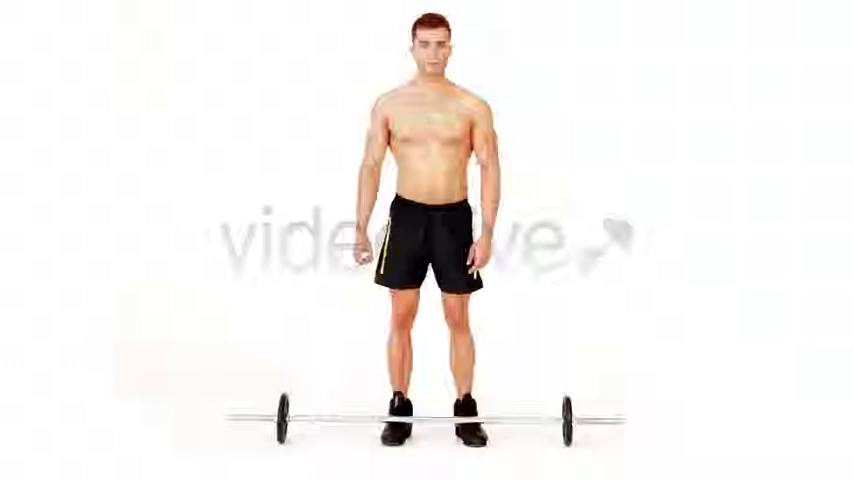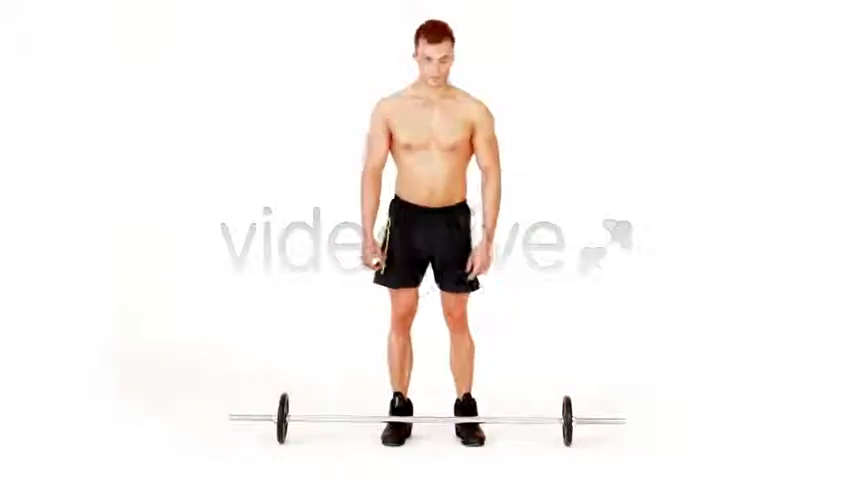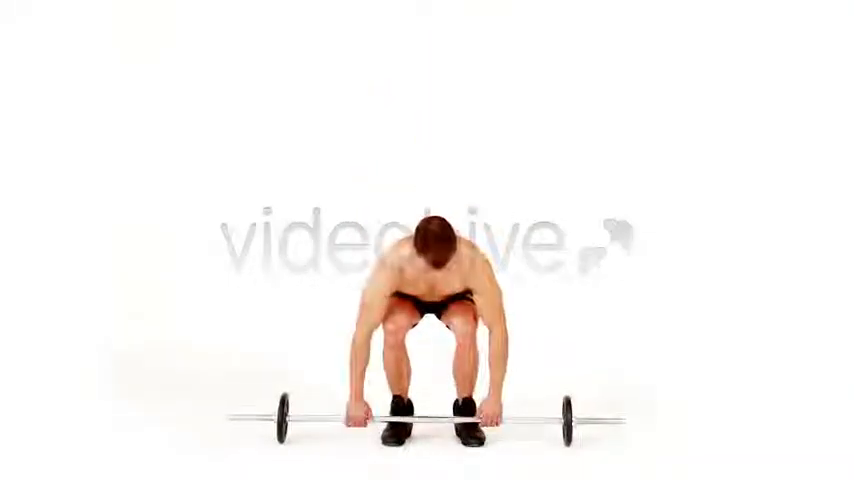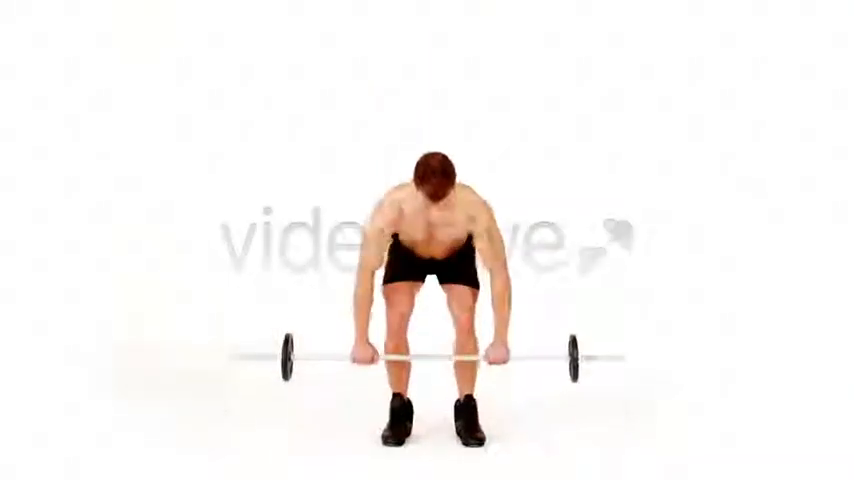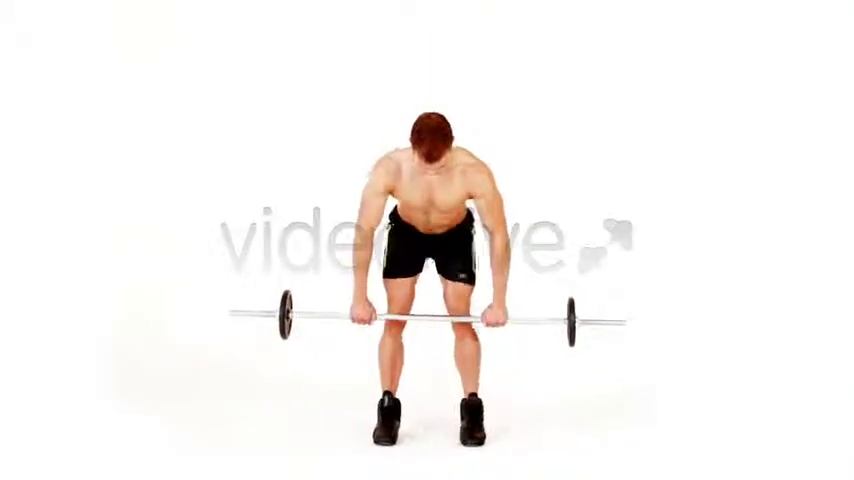
dt=1s
person 1, frame 1
left shoulder: (473, 107)
right shoulder: (388, 104)
left elbow: (490, 170)
right elbow: (370, 167)
left wrist: (486, 233)
right wrist: (360, 230)
left hip: (455, 219)
right hip: (407, 216)
left knee: (458, 319)
right knee: (401, 318)
left ankle: (466, 409)
right ankle: (399, 408)
person 1, frame 2
left shoulder: (474, 111)
right shoulder: (389, 108)
left elbow: (492, 175)
right elbow: (371, 173)
left wrist: (486, 240)
right wrist: (368, 236)
left hip: (453, 221)
right hip: (405, 219)
left knee: (457, 319)
right knee: (401, 318)
left ankle: (465, 409)
right ankle: (399, 409)
person 1, frame 3
left shoulder: (474, 263)
right shoulder: (391, 264)
left elbow: (498, 329)
right elbow: (362, 332)
left wrist: (494, 397)
right wrist: (356, 398)
left hip: (455, 296)
right hip: (407, 297)
left knee: (466, 330)
right knee: (393, 329)
left ankle: (465, 409)
right ankle: (400, 408)
person 1, frame 4
left shoulder: (474, 208)
right shoulder: (391, 207)
left elbow: (499, 273)
right elbow: (365, 272)
left wrist: (500, 339)
right wrist: (361, 338)
left hip: (457, 253)
right hip: (407, 252)
left knee: (464, 323)
right knee: (396, 320)
left ankle: (466, 408)
right ankle: (399, 408)
person 1, frame 5
left shoulder: (475, 172)
right shoulder: (387, 169)
left elbow: (499, 235)
right elbow: (364, 232)
left wrist: (498, 300)
right wrist: (360, 296)
left hip: (455, 233)
right hip: (405, 232)
left knee: (461, 318)
right knee: (395, 317)
left ankle: (471, 407)
right ankle: (388, 407)
